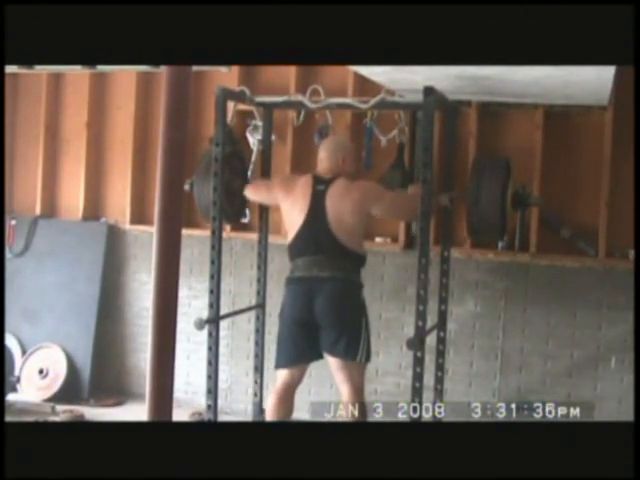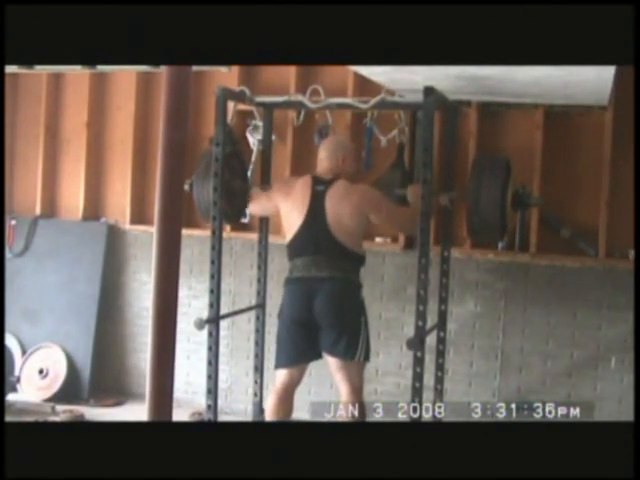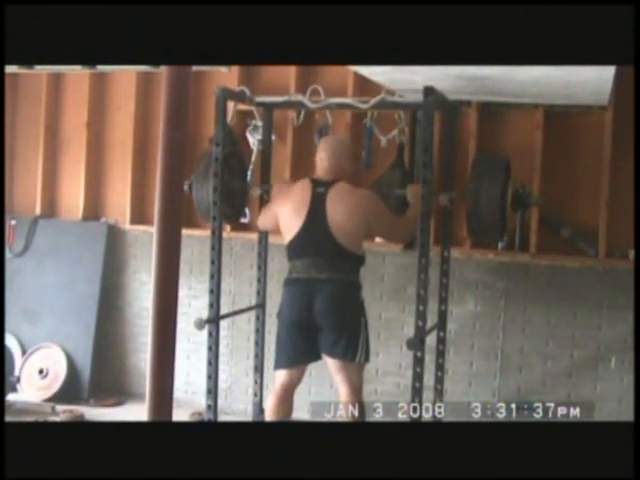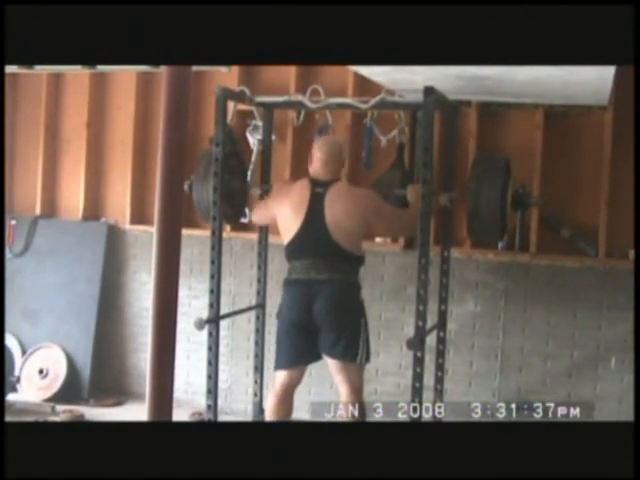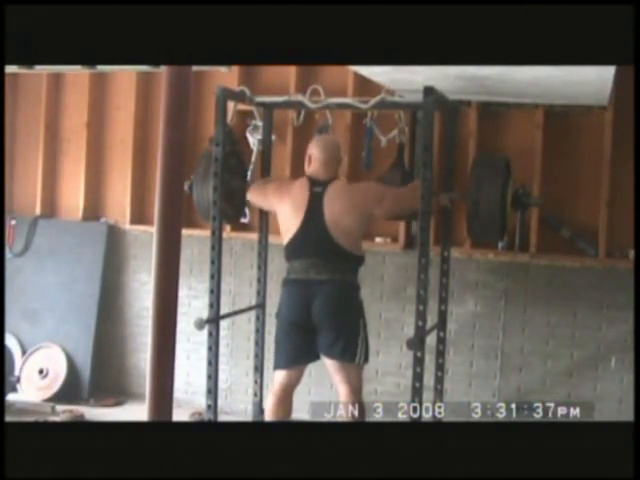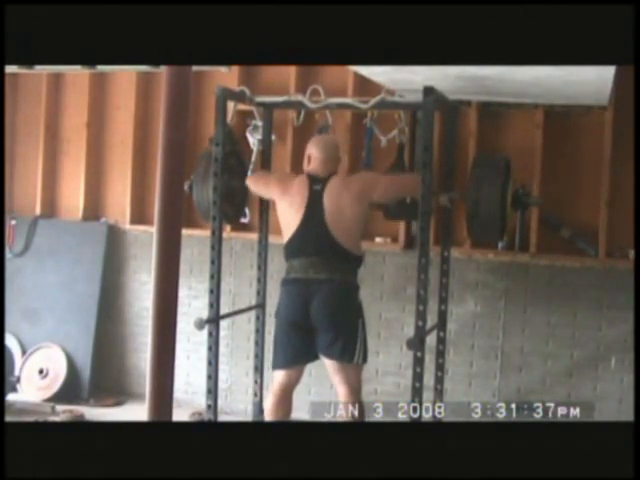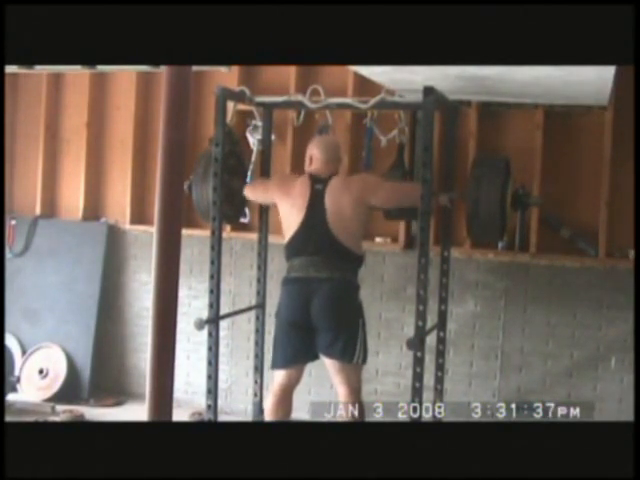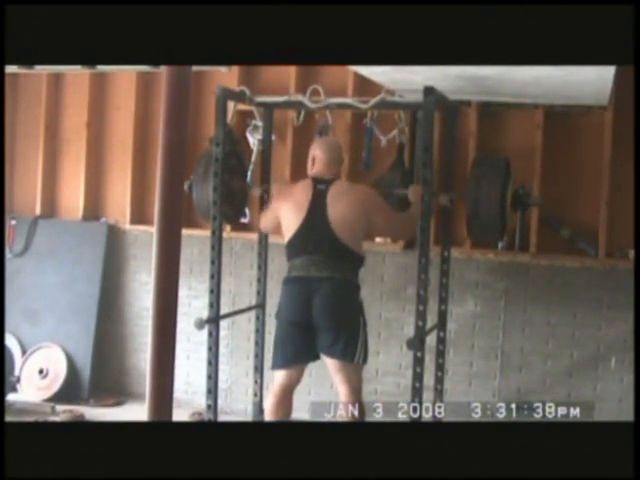
dt=0.2s
person 1, frame 1
left shoulder: (290, 188)
right shoulder: (361, 193)
left elbow: (251, 190)
right elbow: (413, 207)
right wrist: (417, 194)
left hip: (298, 293)
right hip: (341, 294)
left knee: (285, 381)
right knee: (351, 387)
person 1, frame 2
left shoulder: (288, 190)
right shoulder: (360, 196)
left elbow: (254, 205)
right elbow: (409, 222)
right wrist: (416, 199)
left hip: (297, 292)
right hip: (339, 295)
left knee: (284, 381)
right knee: (350, 387)
person 1, frame 3
left shoulder: (287, 194)
right shoulder: (361, 200)
left elbow: (263, 222)
right elbow: (403, 233)
right wrist: (416, 203)
left hip: (296, 294)
right hip: (339, 296)
left knee: (284, 382)
right knee: (350, 388)
person 1, frame 4
left shoulder: (285, 194)
right shoulder: (360, 199)
left elbow: (257, 216)
right elbow: (407, 226)
right wrist: (416, 201)
left hip: (295, 295)
right hip: (339, 297)
left knee: (283, 382)
right knee: (350, 387)
person 1, frame 5
left shoulder: (284, 192)
right shoulder: (360, 195)
left elbow: (252, 192)
right elbow: (411, 199)
left hip: (295, 294)
right hip: (338, 296)
left knee: (283, 382)
right knee: (349, 388)
person 1, frame 6
left shoulder: (285, 187)
right shoulder: (358, 188)
left elbow: (252, 178)
right elbow: (416, 184)
left hip: (294, 294)
right hip: (337, 295)
left knee: (282, 382)
right knee: (347, 388)
person 1, frame 7
left shoulder: (288, 187)
right shoulder: (359, 188)
left elbow: (250, 189)
right elbow: (414, 193)
left hip: (294, 293)
right hip: (338, 294)
left knee: (282, 382)
right knee: (348, 387)
person 1, frame 8
left shoulder: (287, 194)
right shoulder: (360, 196)
left elbow: (265, 225)
right elbow: (404, 230)
right wrist: (417, 201)
left hip: (295, 293)
right hip: (338, 295)
left knee: (283, 382)
right knee: (349, 387)
